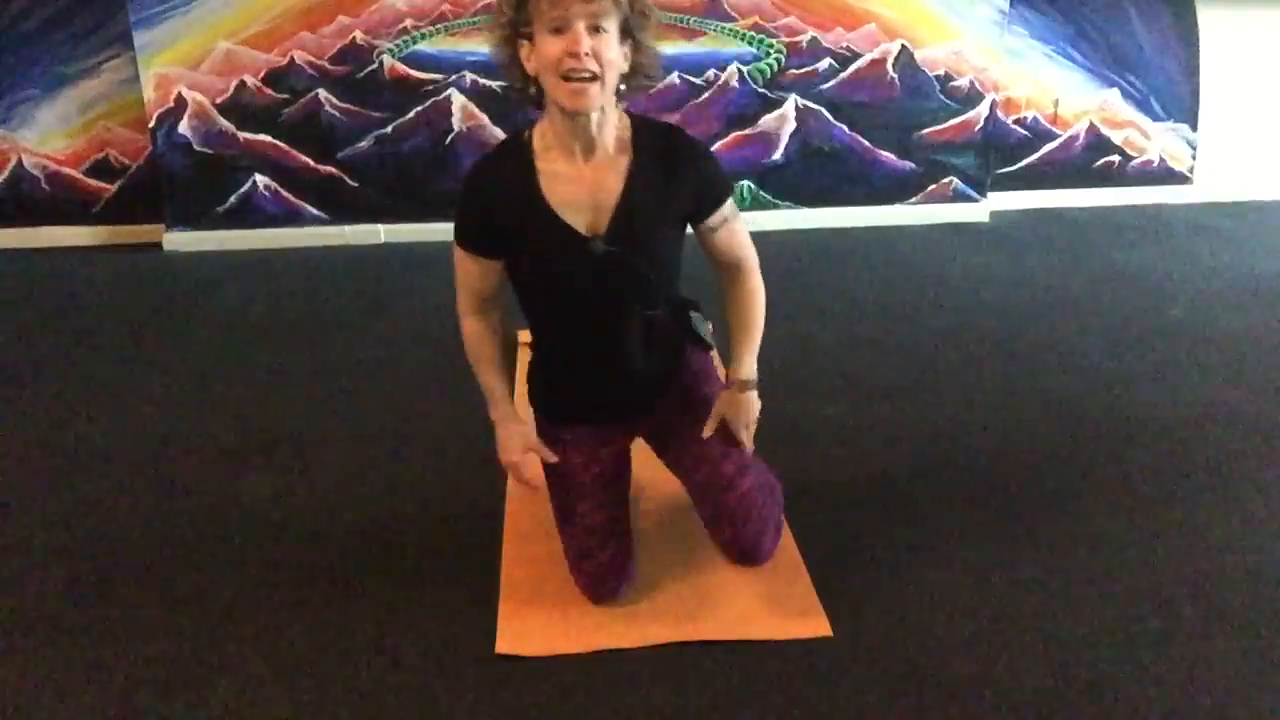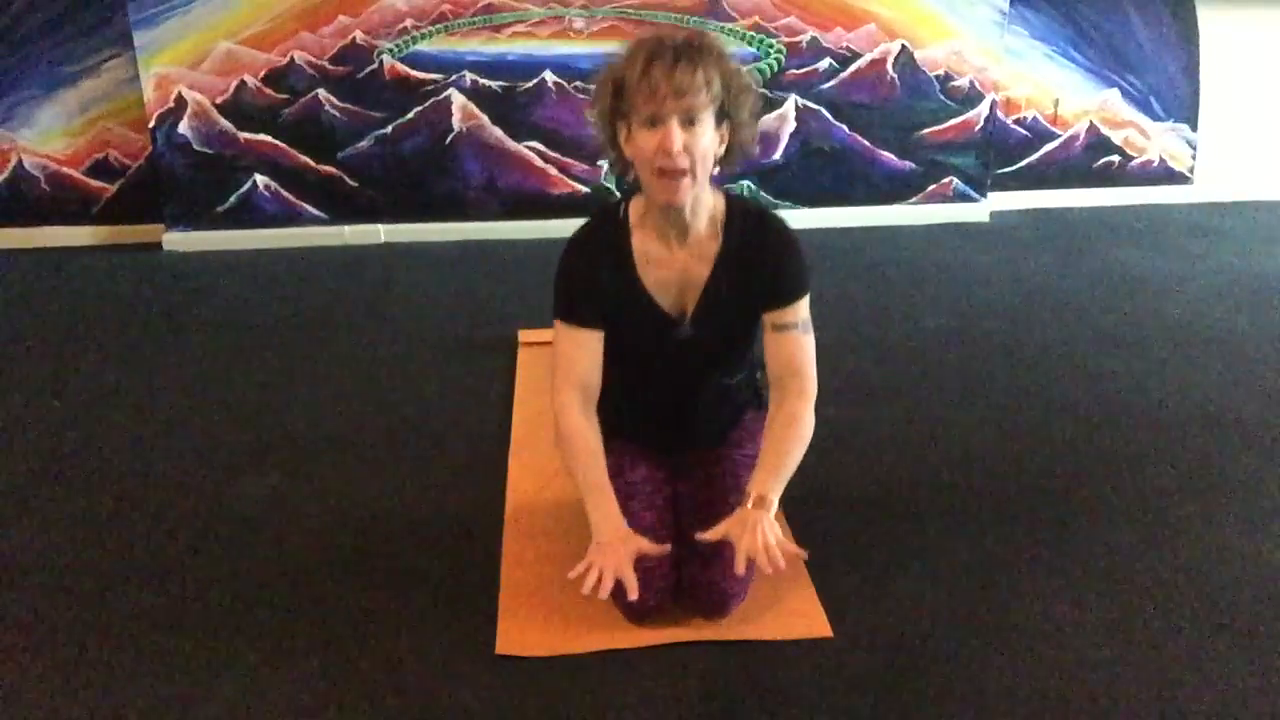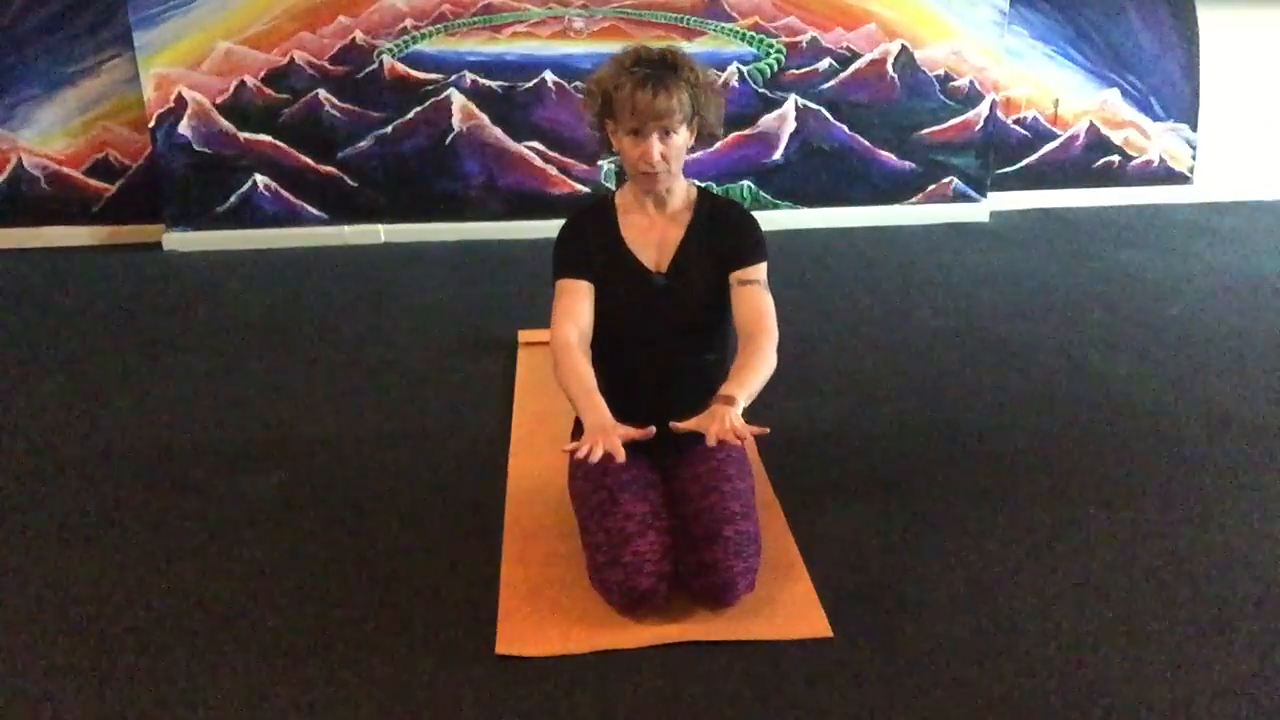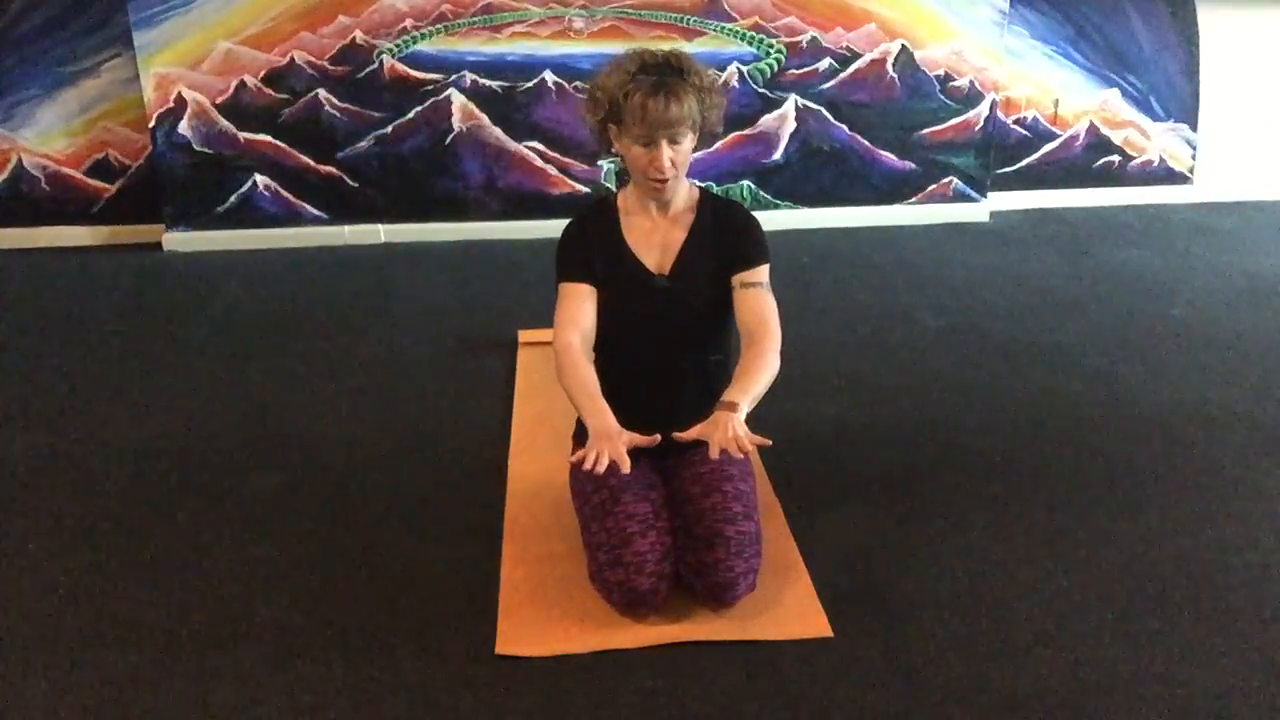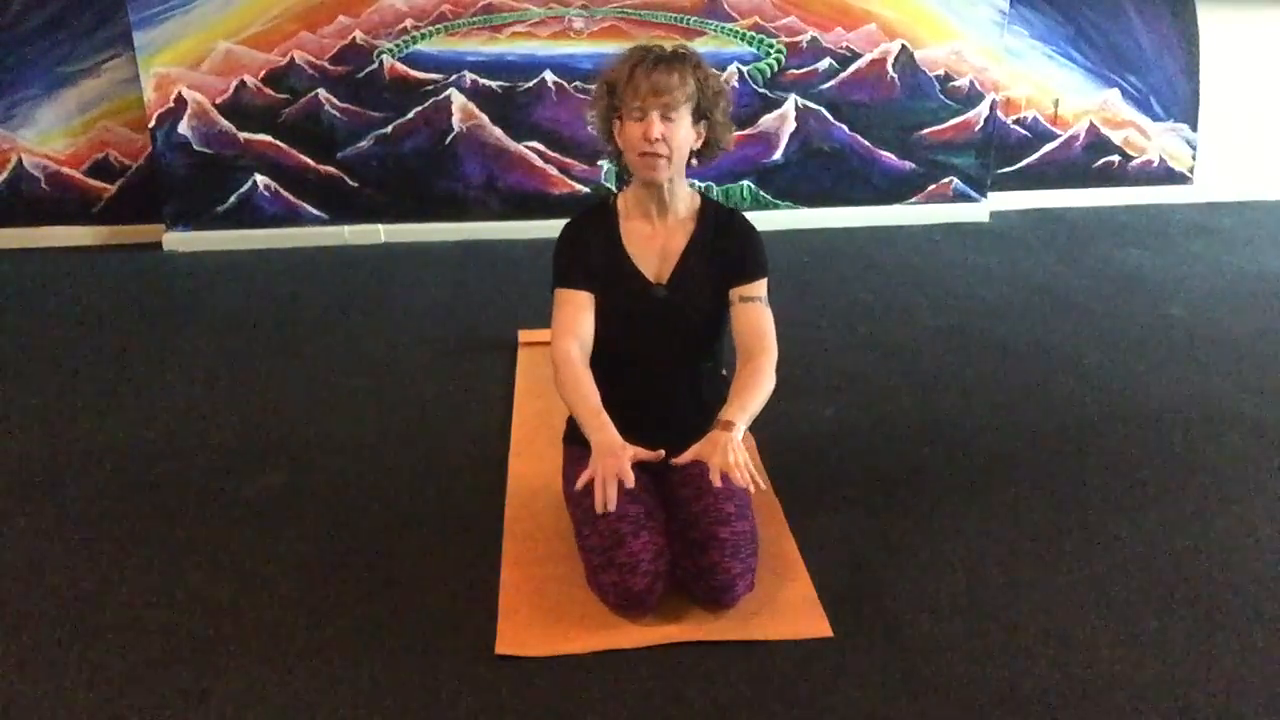
dt=1s
person 1, frame 1
left shoulder: (678, 158)
right shoulder: (495, 182)
left elbow: (741, 269)
right elbow: (477, 311)
left wrist: (743, 380)
right wrist: (505, 416)
left hip: (673, 376)
right hip: (569, 405)
left knee: (754, 540)
right knee: (603, 583)
left ankle: (701, 463)
right ankle: (611, 480)
person 1, frame 2
left shoulder: (767, 244)
right shoulder: (592, 251)
left elbow: (796, 393)
right elbow: (574, 399)
left wrist: (760, 503)
right wrist: (607, 523)
left hip: (725, 428)
right hip: (629, 433)
left knee: (716, 594)
right knee: (643, 596)
left ankle: (693, 495)
right ankle: (655, 497)
person 1, frame 3
left shoulder: (731, 225)
right shoulder: (586, 230)
left elbow: (762, 338)
right elbow: (568, 339)
left wrist: (728, 404)
right wrist: (596, 418)
left hip: (702, 433)
right hip: (618, 432)
left knee: (726, 582)
right knee: (635, 588)
left ankle: (678, 496)
person 1, frame 4
left shoulder: (733, 225)
right shoulder: (588, 231)
left elbow: (765, 340)
right elbow: (571, 343)
left wrist: (731, 410)
right wrist: (602, 424)
left hip: (705, 431)
right hip: (617, 433)
left knee: (726, 583)
right knee: (636, 588)
left ankle: (677, 500)
right ankle: (646, 498)
person 1, frame 5
left shoulder: (733, 236)
right shoulder: (586, 234)
left elbow: (760, 356)
right elbow: (570, 350)
left wrist: (727, 430)
right wrist: (606, 442)
left hip: (699, 434)
right hip: (610, 436)
left knee: (724, 586)
right knee: (632, 590)
left ankle: (674, 500)
right ankle: (626, 488)
